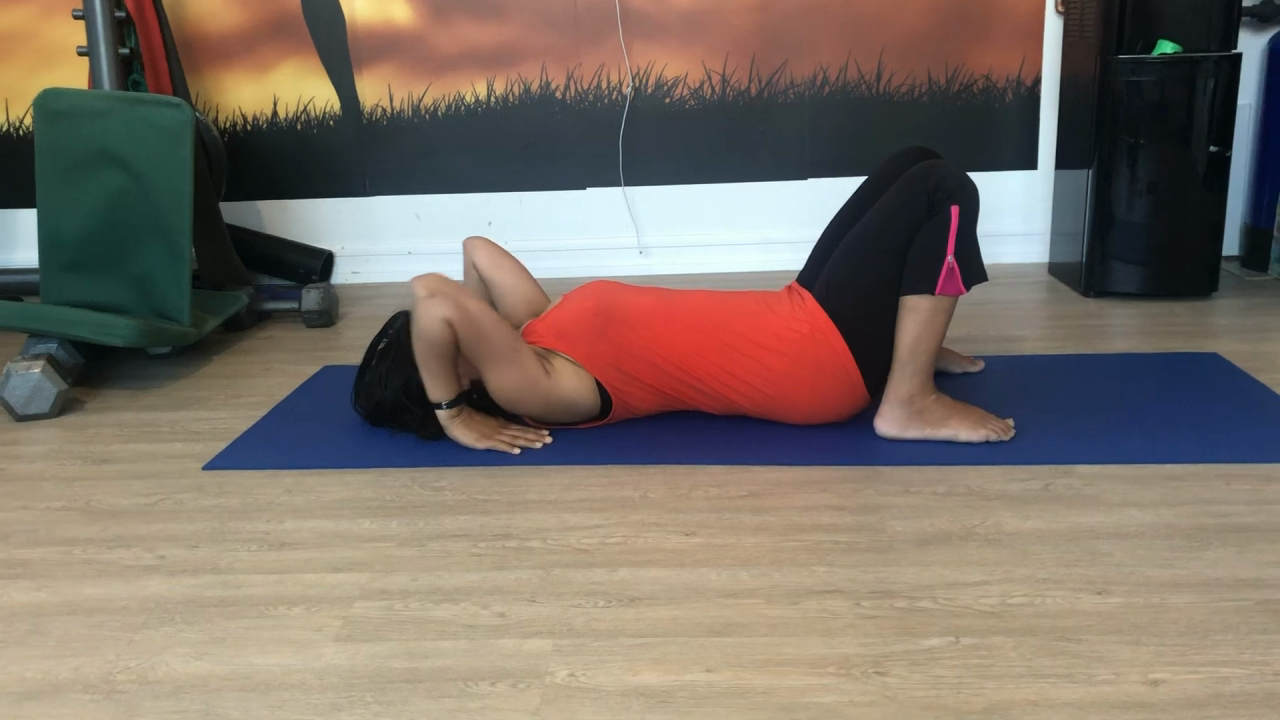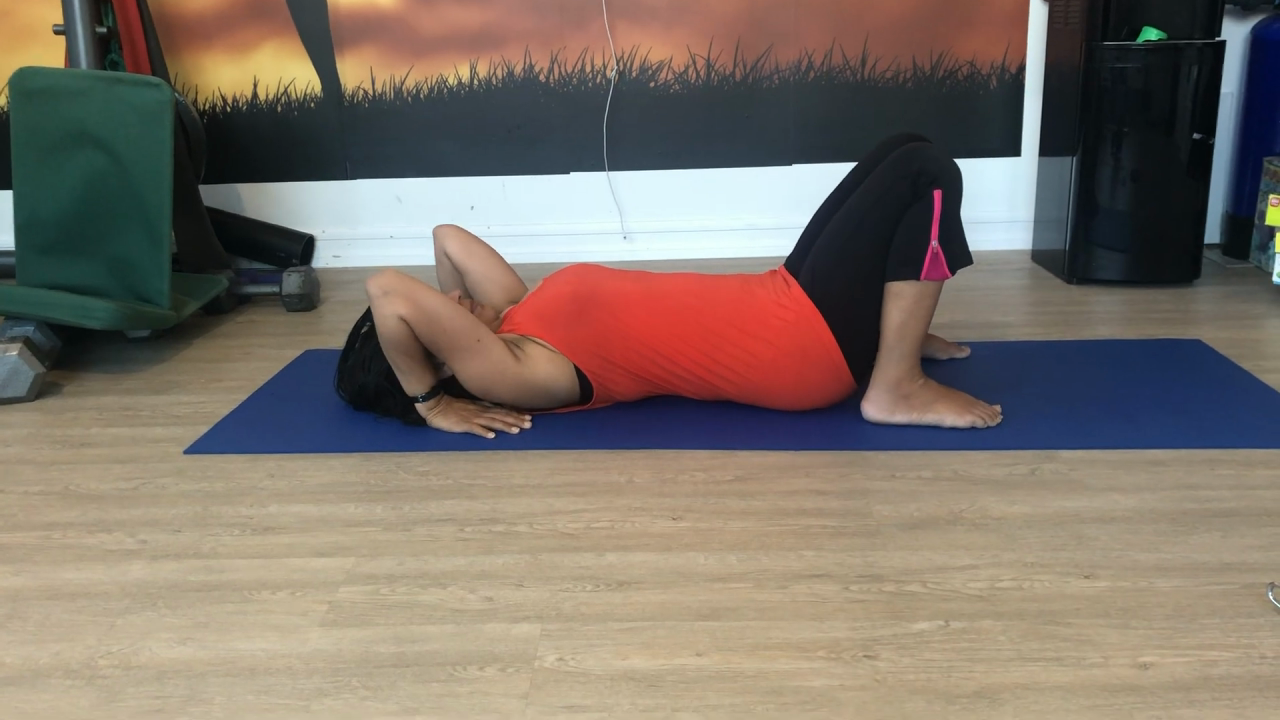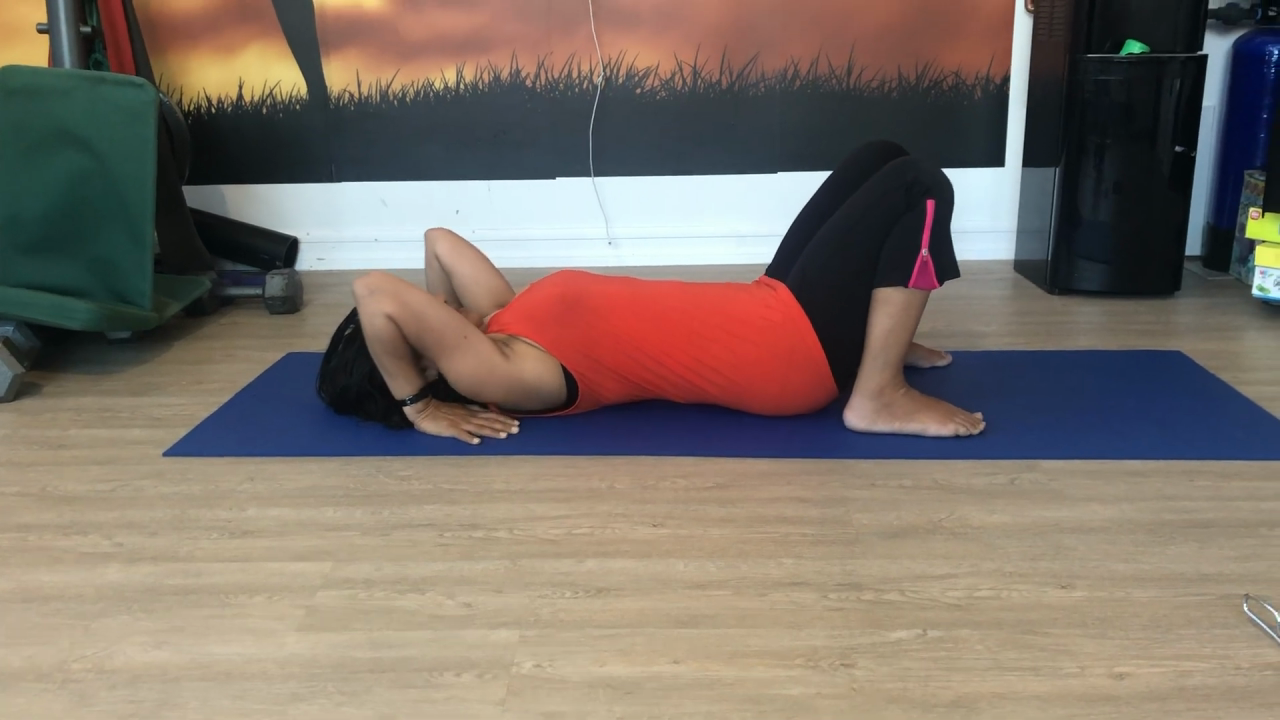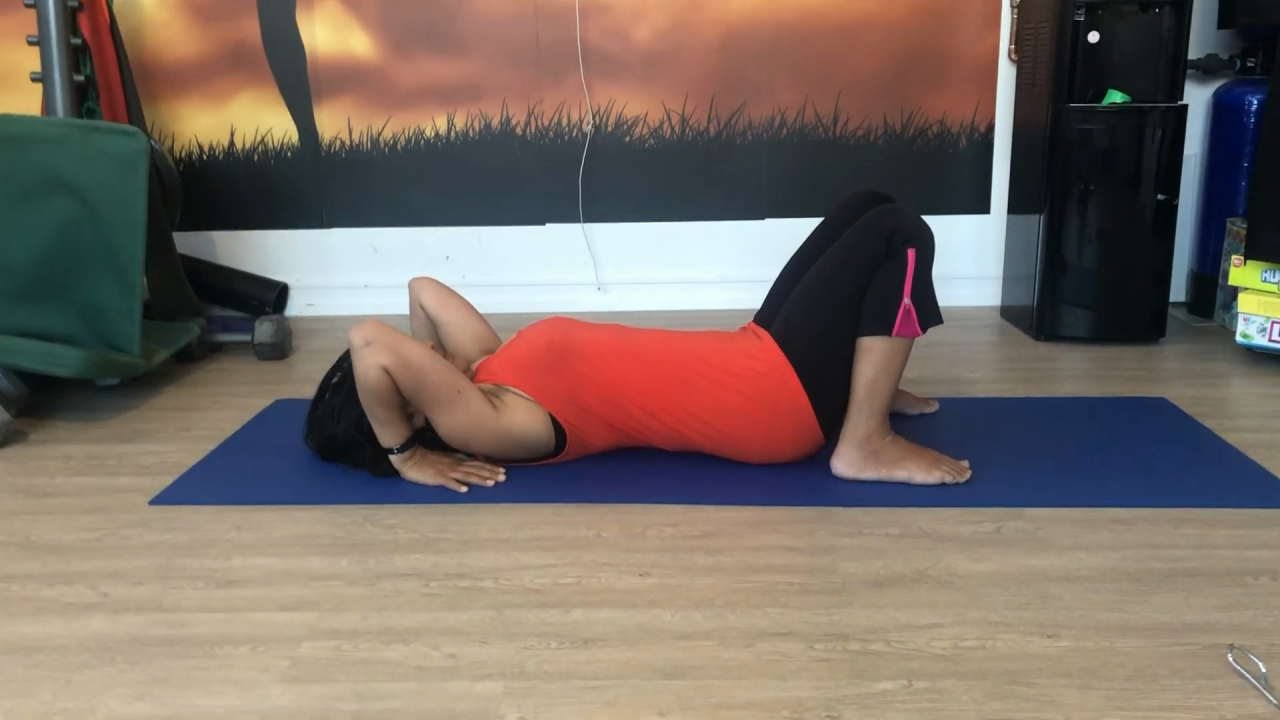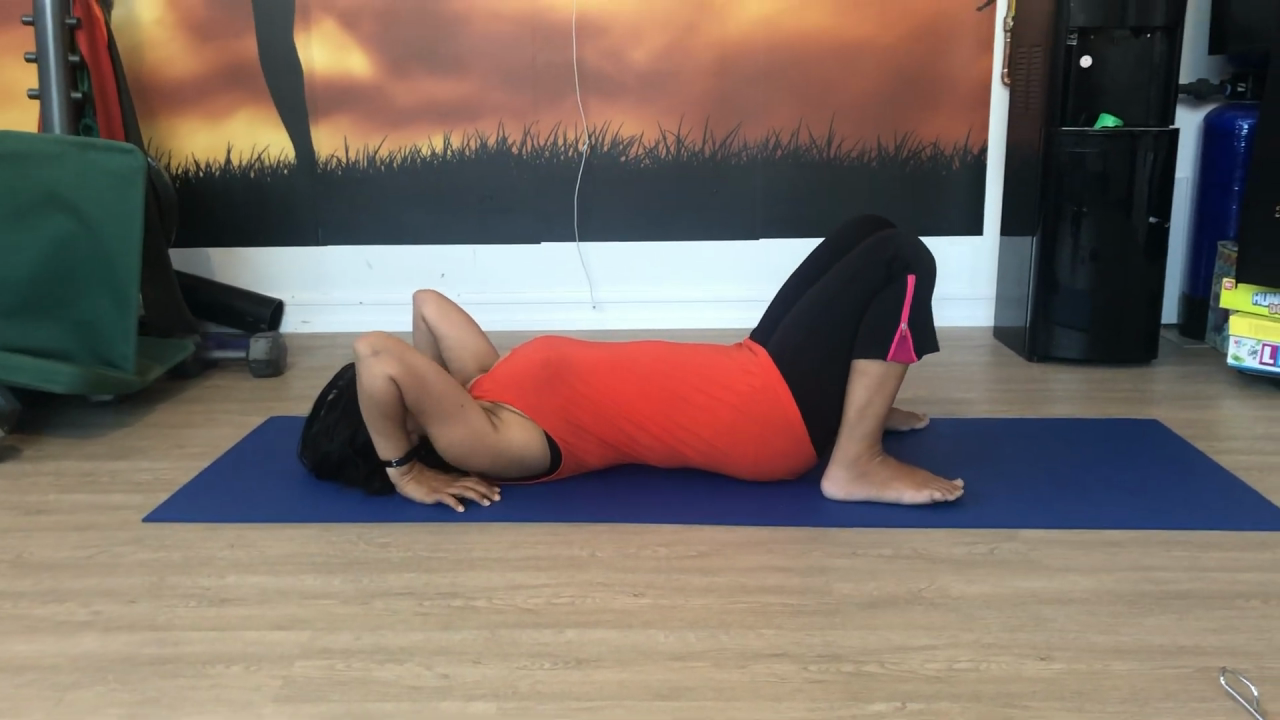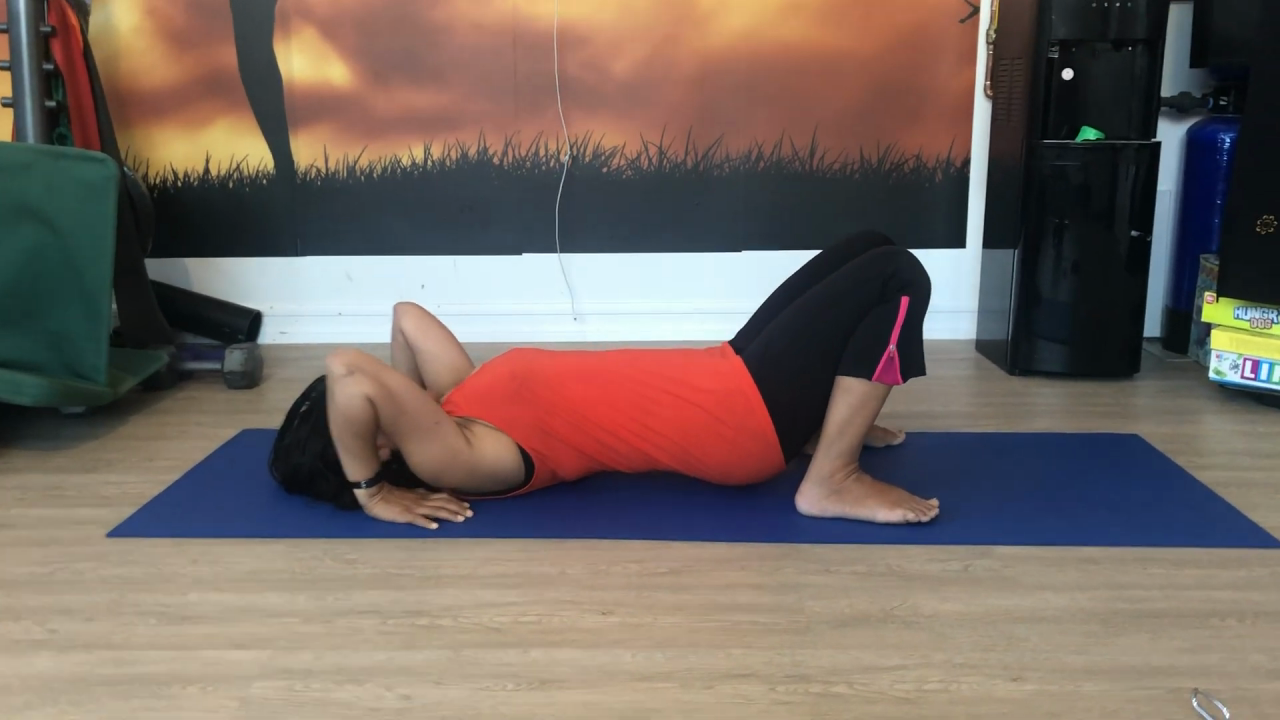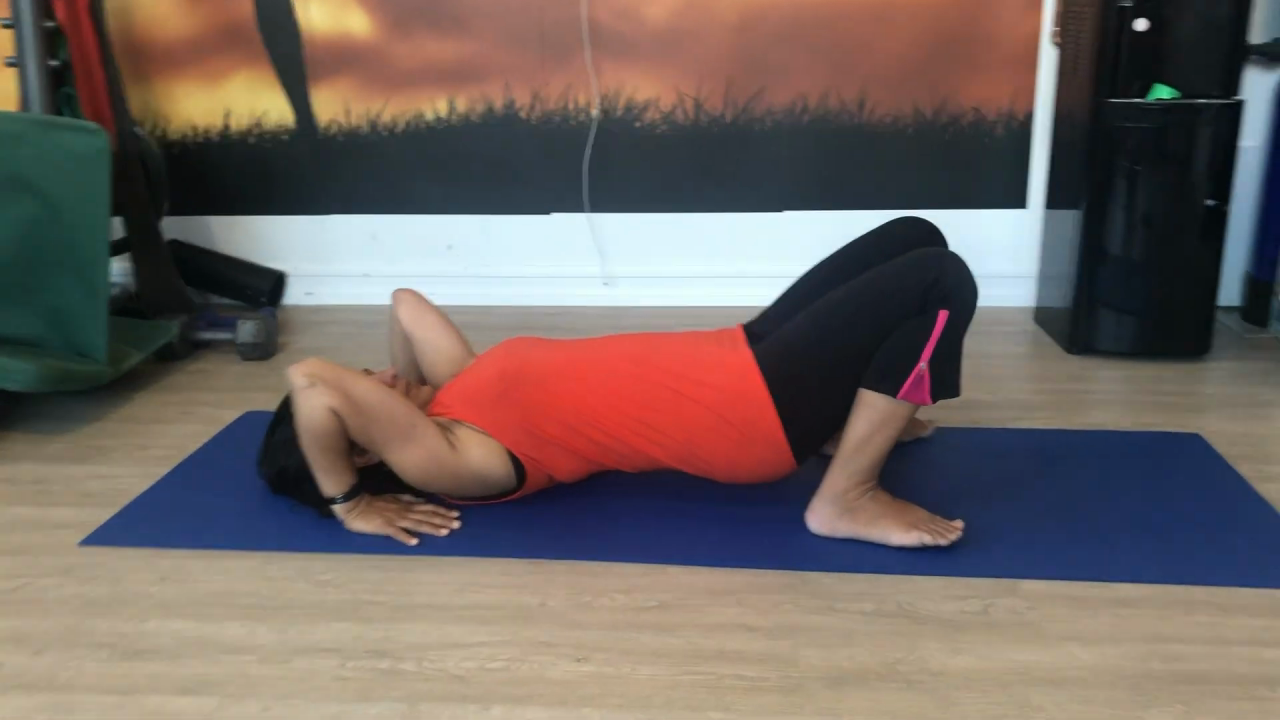
dt=0.7s
person 1, frame 1
left shoulder: (531, 334)
right shoulder: (532, 390)
left elbow: (478, 248)
right wrist: (453, 416)
left hip: (799, 321)
right hip: (820, 367)
left knee: (917, 165)
right knee: (945, 190)
left ankle: (909, 343)
right ankle: (910, 403)
person 1, frame 2
left shoulder: (510, 321)
right shoulder: (511, 374)
left elbow: (449, 236)
right wrist: (432, 406)
left hip: (787, 303)
right hip: (804, 350)
left knee: (906, 152)
right knee: (928, 173)
left ankle: (897, 328)
right ankle: (898, 387)
person 1, frame 3
left shoulder: (498, 324)
right shoulder: (494, 374)
left elbow: (439, 238)
right wrist: (421, 407)
left hip: (770, 313)
right hip: (789, 357)
left knee: (883, 160)
right knee: (921, 186)
left ankle: (880, 336)
right ankle: (880, 397)
person 1, frame 4
left shoulder: (485, 370)
right shoulder: (484, 424)
left elbow: (422, 289)
right wrist: (406, 457)
left hip: (757, 362)
right hip: (773, 404)
left knee: (870, 209)
right knee: (900, 234)
left ankle: (867, 386)
right ankle: (866, 445)
person 1, frame 5
left shoulder: (480, 386)
right shoulder: (481, 444)
left elbow: (427, 302)
right wrist: (406, 473)
left hip: (749, 374)
right hip: (768, 420)
left knee: (870, 233)
right knee: (901, 259)
left ankle: (857, 405)
right ankle: (858, 466)
person 1, frame 6
left shoulder: (453, 401)
right shoulder: (452, 459)
left elbow: (406, 315)
left hip: (729, 377)
right hip: (743, 420)
left knee: (869, 252)
right knee: (896, 275)
left ankle: (831, 421)
right ankle: (833, 482)
person 1, frame 7
left shoulder: (450, 396)
right shoulder: (444, 462)
left elbow: (407, 303)
left hip: (737, 361)
right hip: (752, 413)
left knee: (914, 240)
right knee: (940, 282)
left ankle: (857, 421)
right ankle: (847, 499)
